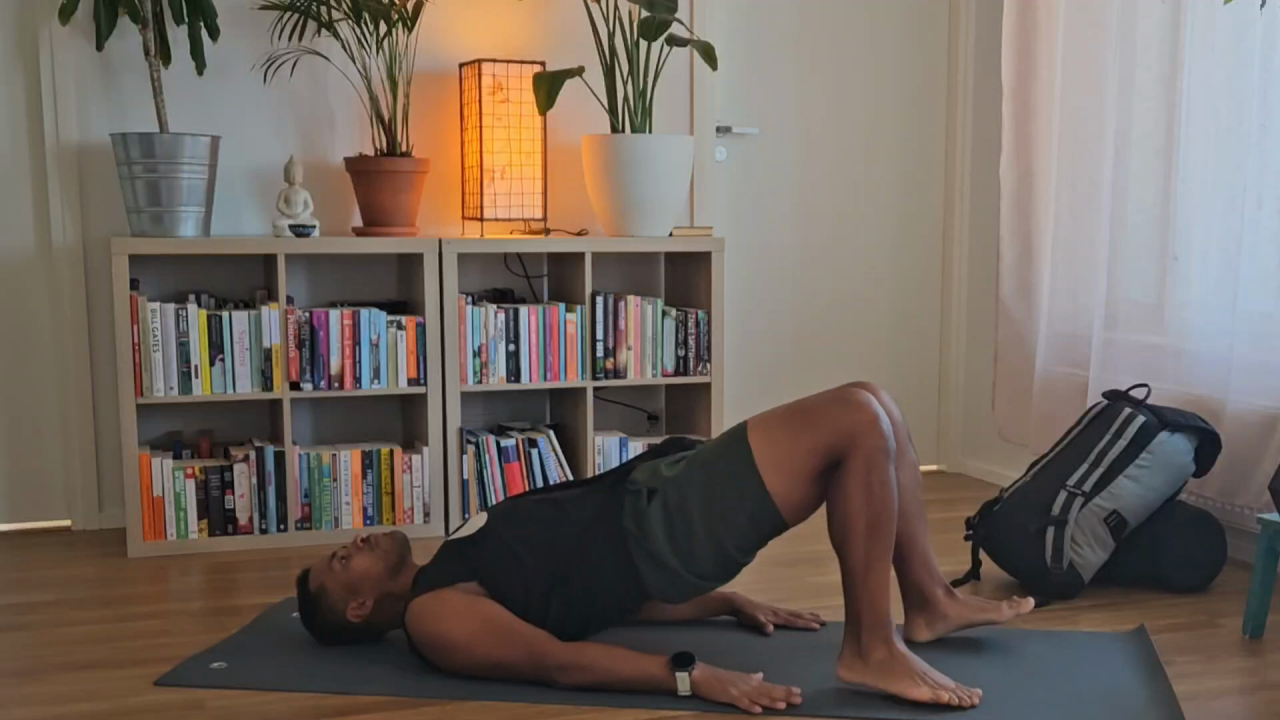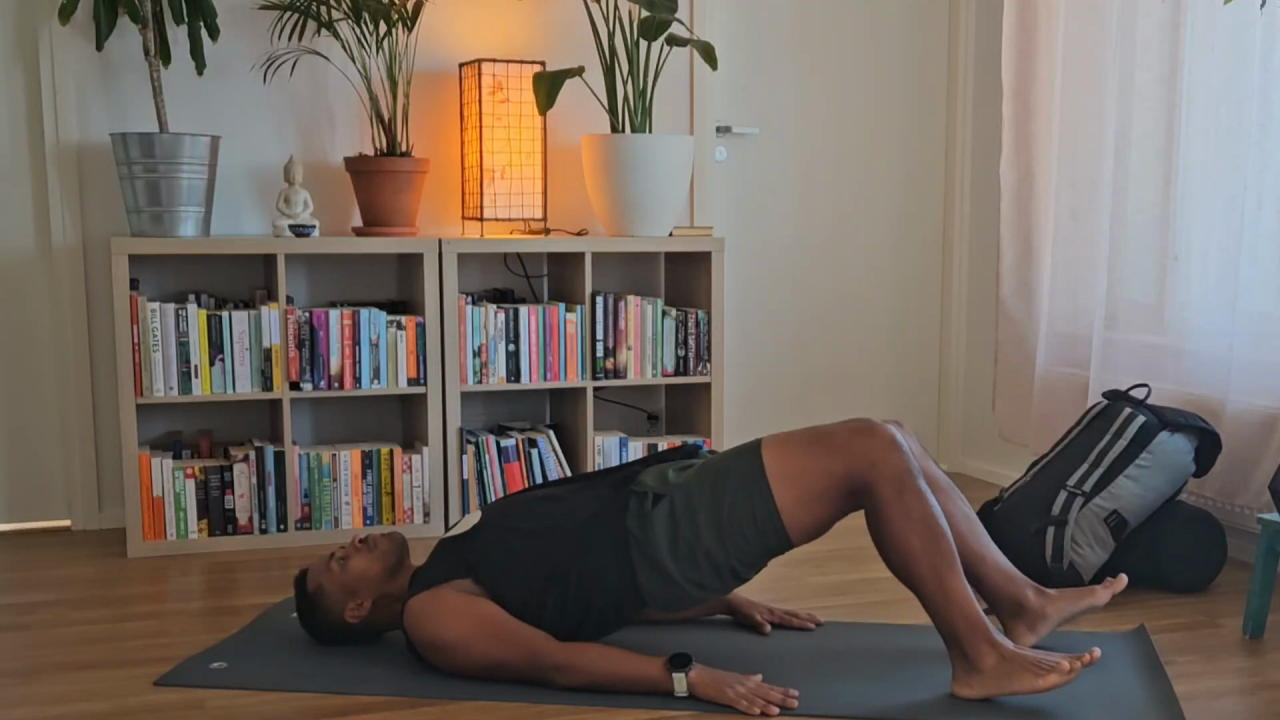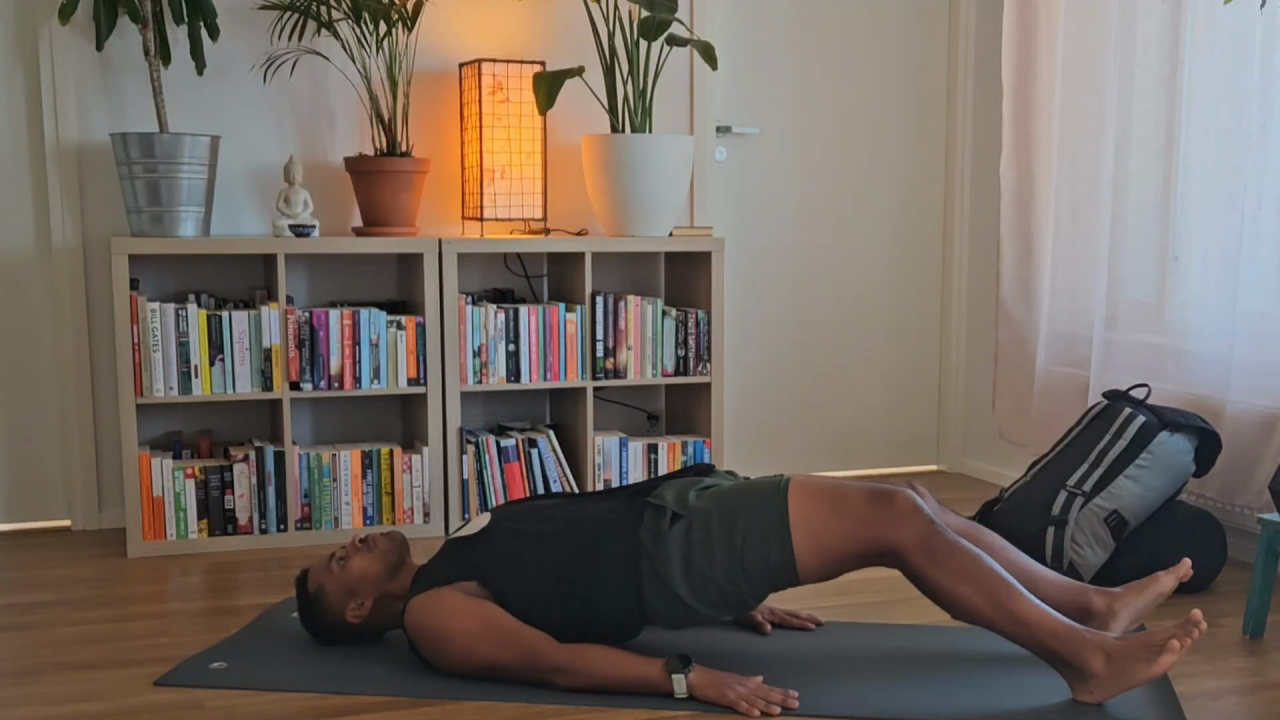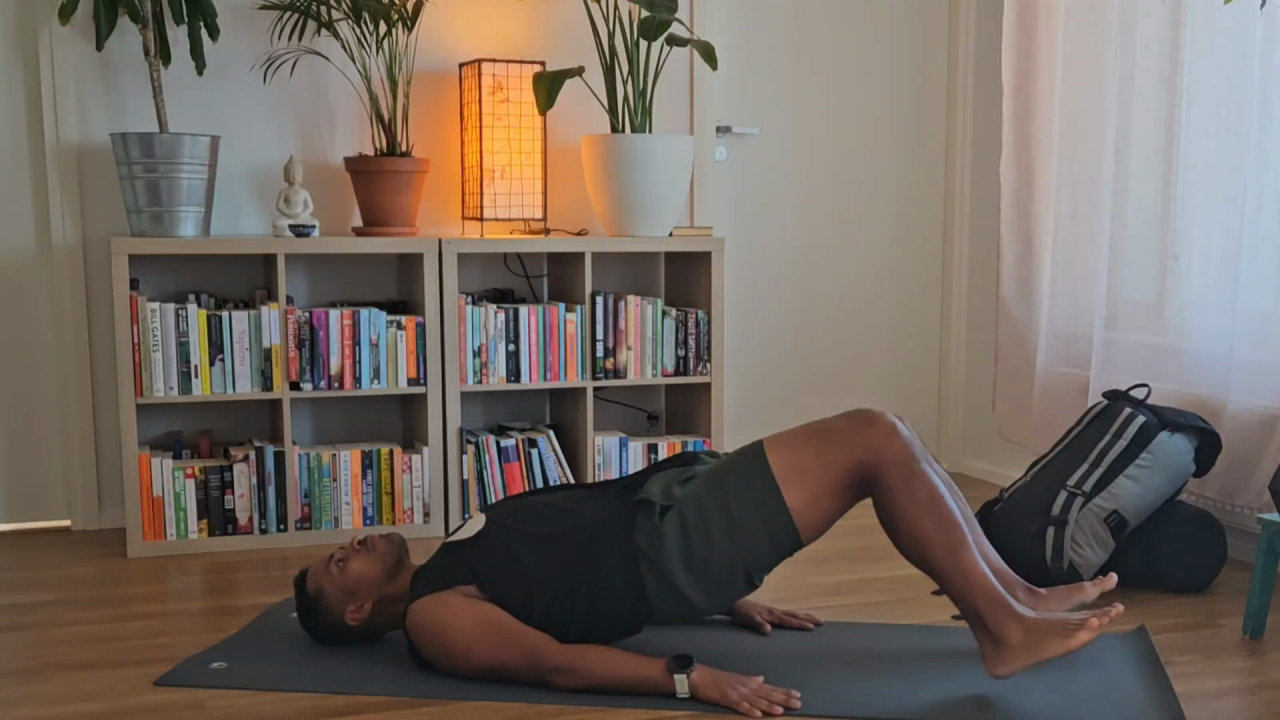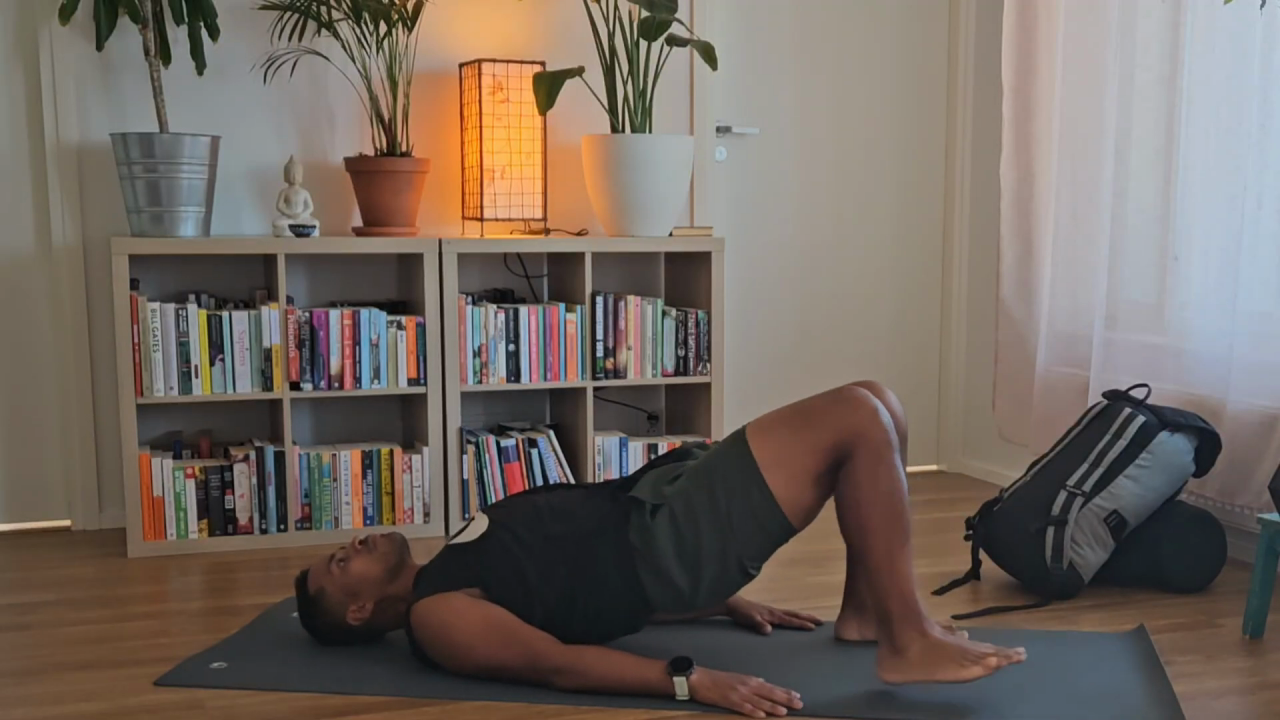
dt=1s
person 1, frame 1
left shoulder: (454, 575)
right shoulder: (435, 618)
left wrist: (729, 603)
left hip: (649, 496)
right hip: (661, 527)
left knee: (873, 409)
right knee: (856, 417)
left ankle: (930, 600)
right ankle: (873, 648)
person 1, frame 2
left shoulder: (454, 570)
right shoulder: (431, 617)
left wrist: (730, 602)
left hip: (662, 496)
right hip: (664, 528)
left knee: (885, 443)
right knee: (875, 451)
left ankle: (1022, 603)
person 1, frame 3
left shoulder: (457, 565)
right shoulder: (433, 618)
left wrist: (738, 602)
left hip: (674, 508)
right hip: (674, 546)
left knee: (909, 498)
right knee: (896, 517)
left ankle: (1091, 604)
person 1, frame 4
left shoulder: (452, 571)
right shoulder: (433, 620)
left wrist: (730, 598)
left hip: (663, 506)
right hip: (669, 544)
left knee: (887, 448)
right knee: (879, 438)
left ankle: (1017, 599)
right ankle: (1003, 630)
person 1, frame 5
left shoulder: (457, 569)
right shoulder: (438, 620)
left wrist: (723, 597)
left hip: (653, 504)
right hip: (668, 539)
left knee: (868, 404)
right knee: (858, 415)
left ankle: (867, 610)
right ankle: (907, 643)
